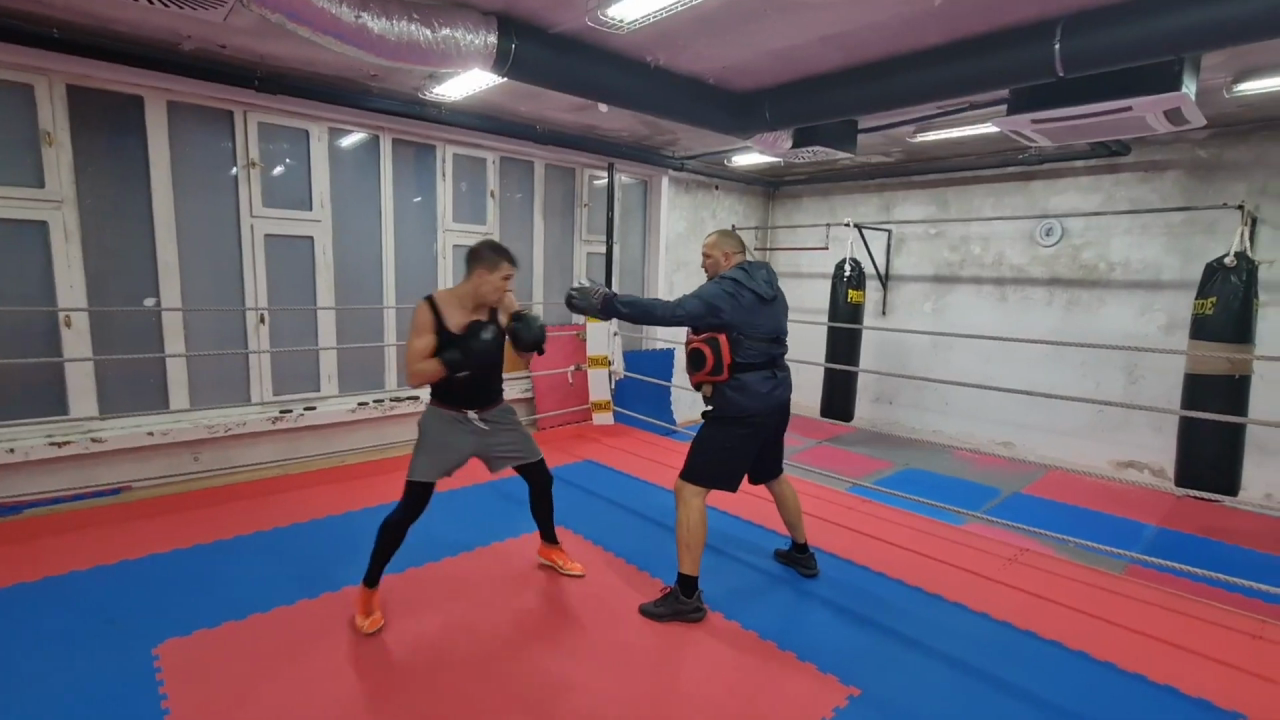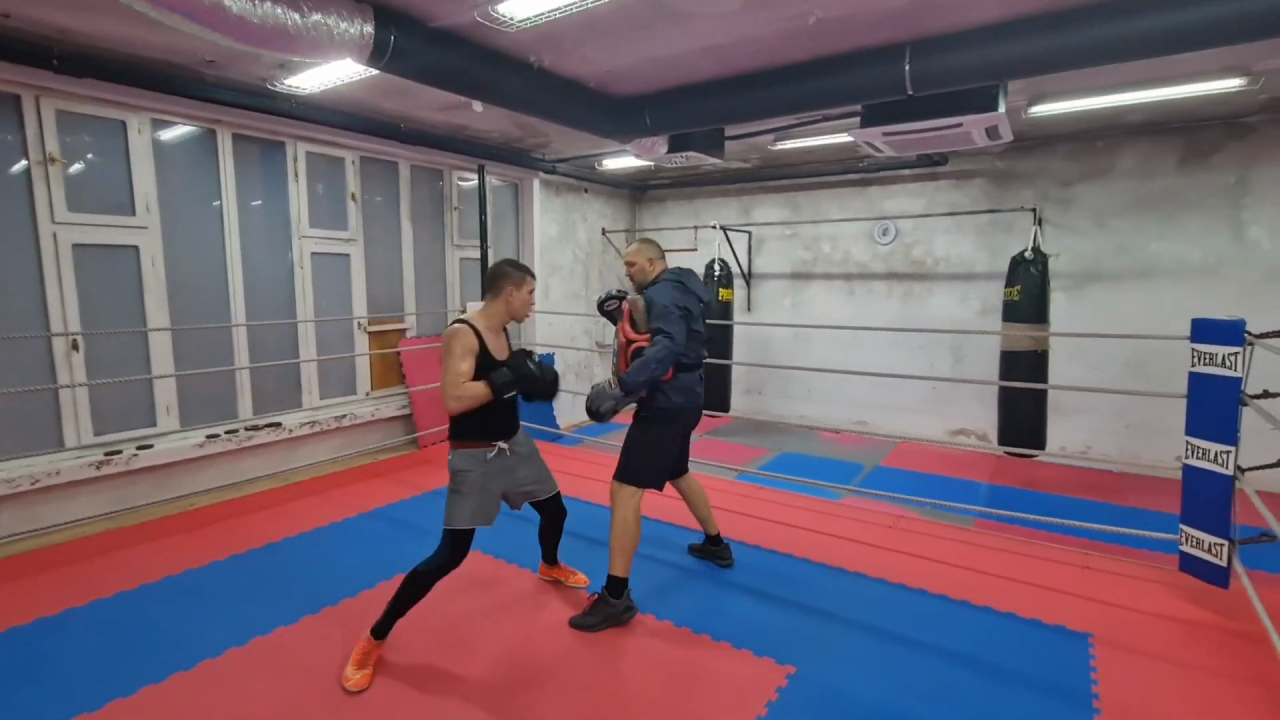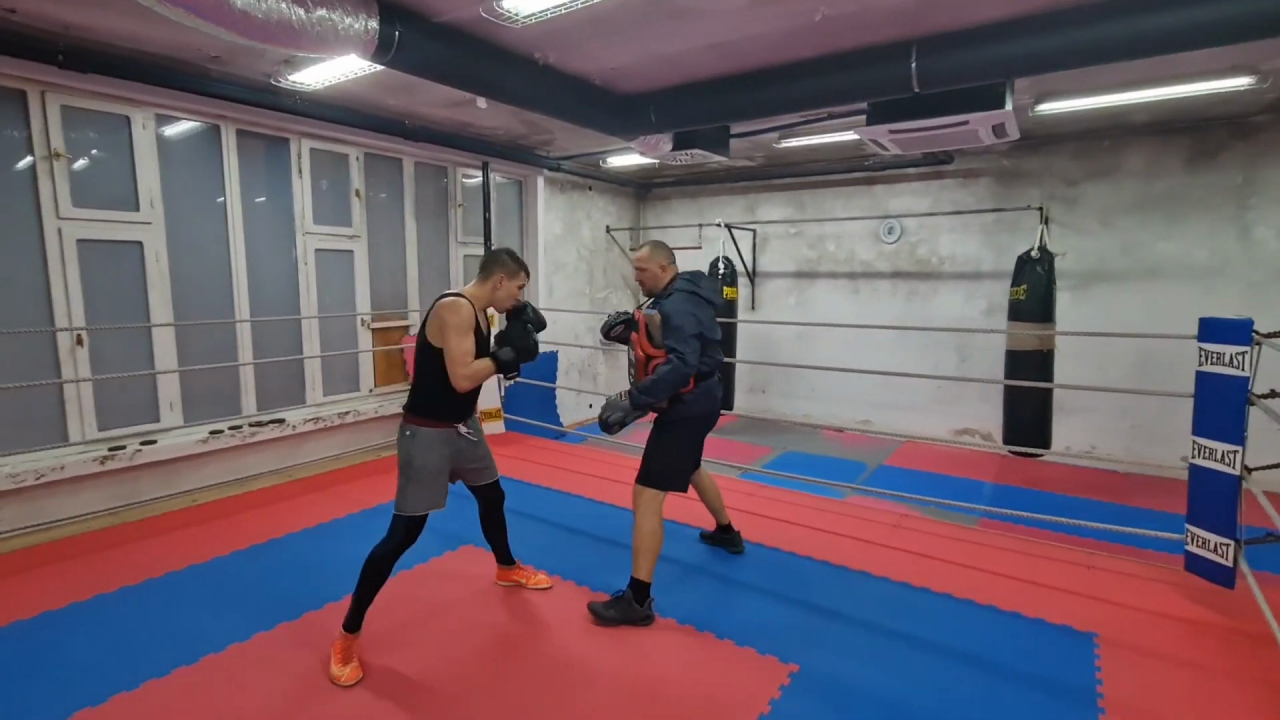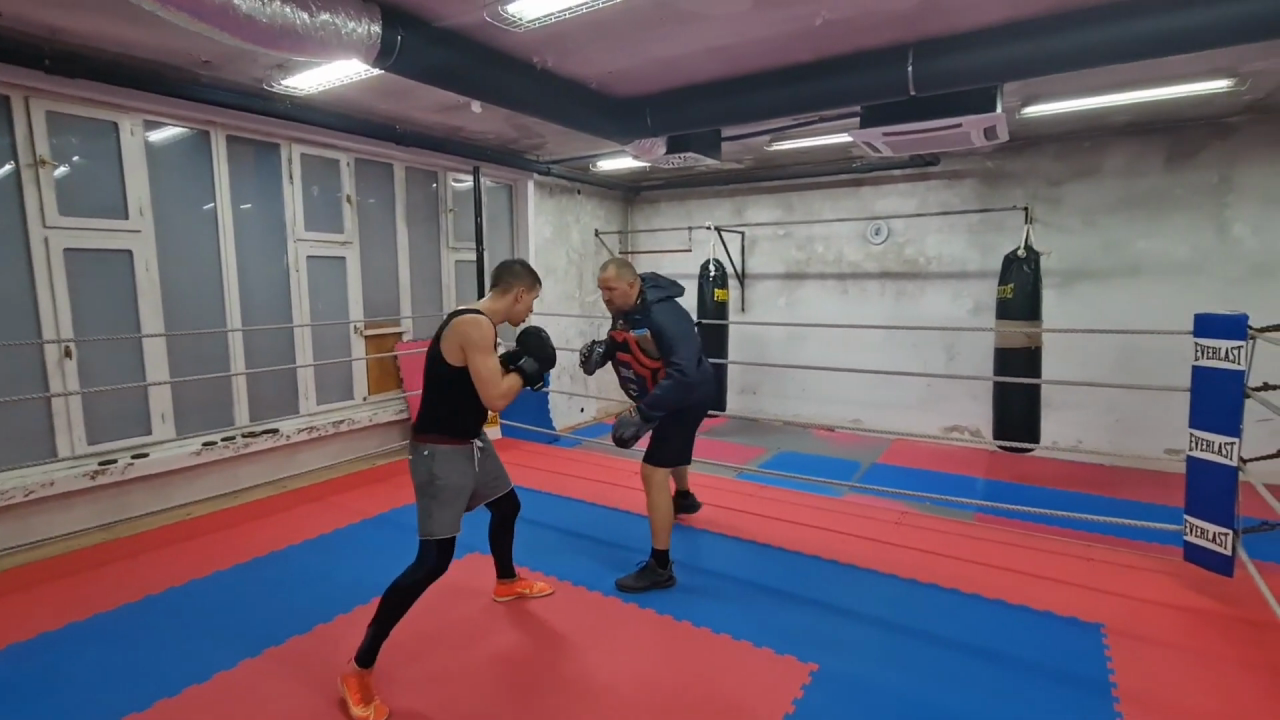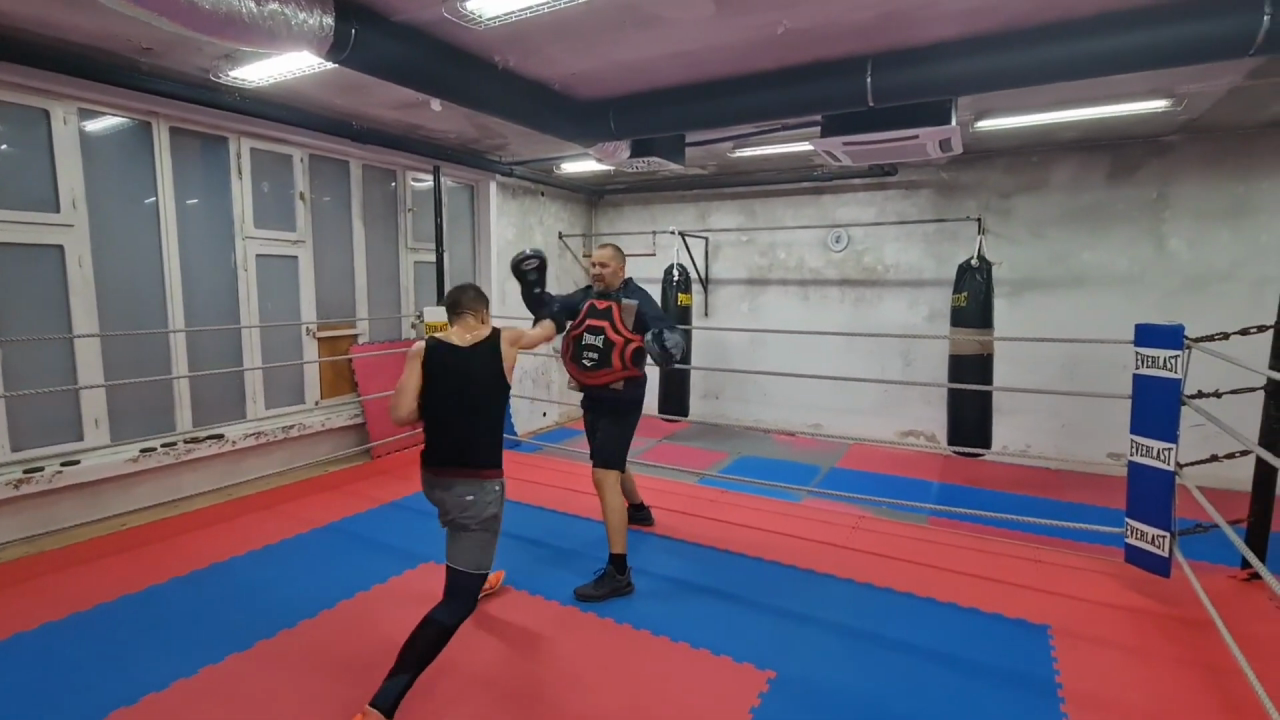
dt=1s
person 1, frame 1
left shoulder: (503, 305)
right shoulder: (428, 309)
left elbow: (534, 335)
right elbow: (414, 373)
left wrist: (531, 335)
right wrist: (460, 357)
left hip: (495, 414)
right hip: (446, 417)
left knee: (541, 476)
right knee: (411, 507)
left ankle: (550, 548)
right ankle: (369, 590)
person 1, frame 2
left shoulder: (501, 330)
right shoulder: (462, 334)
right elbow: (456, 402)
left wrist: (532, 379)
right wrist: (508, 379)
left hip: (515, 444)
right hip: (474, 455)
left knee: (554, 509)
right knee: (448, 556)
left ankle: (551, 566)
right ankle: (373, 641)
person 1, frame 3
left shoulder: (475, 311)
right shoulder: (454, 309)
left elbow: (479, 366)
right elbow: (464, 379)
left wrist: (513, 343)
right wrist: (510, 352)
left hip: (462, 427)
right hip: (427, 433)
left knee: (492, 494)
right knee: (404, 533)
left ankle: (507, 568)
right ankle: (347, 635)
person 1, frame 4
left shoulder: (479, 323)
right shoulder: (473, 327)
right elbow: (496, 398)
left wrist: (520, 363)
right wrist: (530, 365)
left hip: (469, 443)
right hip: (439, 451)
left knee: (508, 504)
right knee: (433, 561)
left ankle: (507, 582)
right ankle: (359, 669)
person 1, frame 5
left shoulder: (422, 351)
right shoulder: (504, 339)
left elbow: (401, 416)
right elbow: (547, 330)
left wrist: (432, 409)
right wrist: (543, 325)
left hip: (435, 476)
right hip: (476, 484)
right knee: (458, 602)
left ankle: (475, 580)
person 2, frame 1
left shoulder: (724, 290)
right shoulder: (768, 291)
left elbow: (669, 311)
left wrist: (605, 300)
right wrist: (697, 311)
left hip: (739, 407)
right hip: (773, 400)
left knee: (689, 490)
right knee: (773, 477)
left ankle: (687, 596)
right ankle: (802, 553)
person 2, frame 2
left shoulder: (663, 295)
right shoulder: (673, 291)
left elbow: (668, 350)
left wrist: (620, 385)
right wrist: (625, 317)
left hip: (666, 404)
right hip: (679, 400)
left knee: (625, 491)
right knee: (678, 474)
left ankle: (615, 597)
right ankle: (716, 545)
person 2, frame 3
left shoulder: (679, 306)
right shoulder: (676, 299)
left elbow: (681, 365)
left wrist: (632, 401)
right wrist: (632, 332)
left hip: (685, 408)
right hip: (695, 404)
left knee: (648, 494)
right knee: (689, 467)
left ankle: (637, 600)
right ankle: (727, 532)
person 2, frame 4
left shoulder: (665, 316)
right shoulder: (625, 312)
left elbow: (681, 374)
right elbow: (624, 347)
left wrist: (642, 415)
right wrist: (602, 351)
left hip: (687, 396)
right hip: (667, 396)
left knee: (653, 472)
right knee: (668, 450)
left ankle: (660, 567)
right ankle: (684, 497)
person 2, frame 5
left shoulder: (638, 301)
right shoulder: (586, 297)
left elbow: (665, 331)
right elbow: (547, 311)
left wrist: (669, 342)
right wrist: (533, 284)
left hip: (621, 399)
right hip: (593, 397)
left knee: (603, 476)
right knee: (610, 461)
left ankle: (618, 573)
right ankle: (639, 510)
